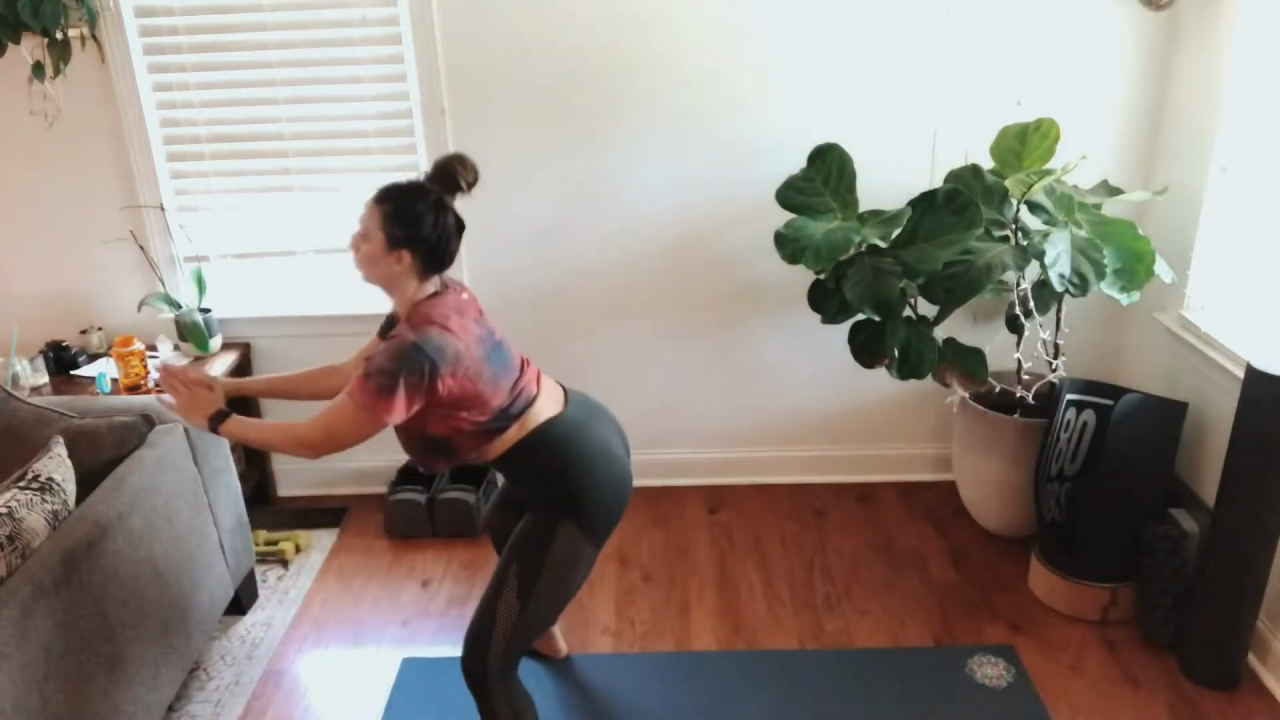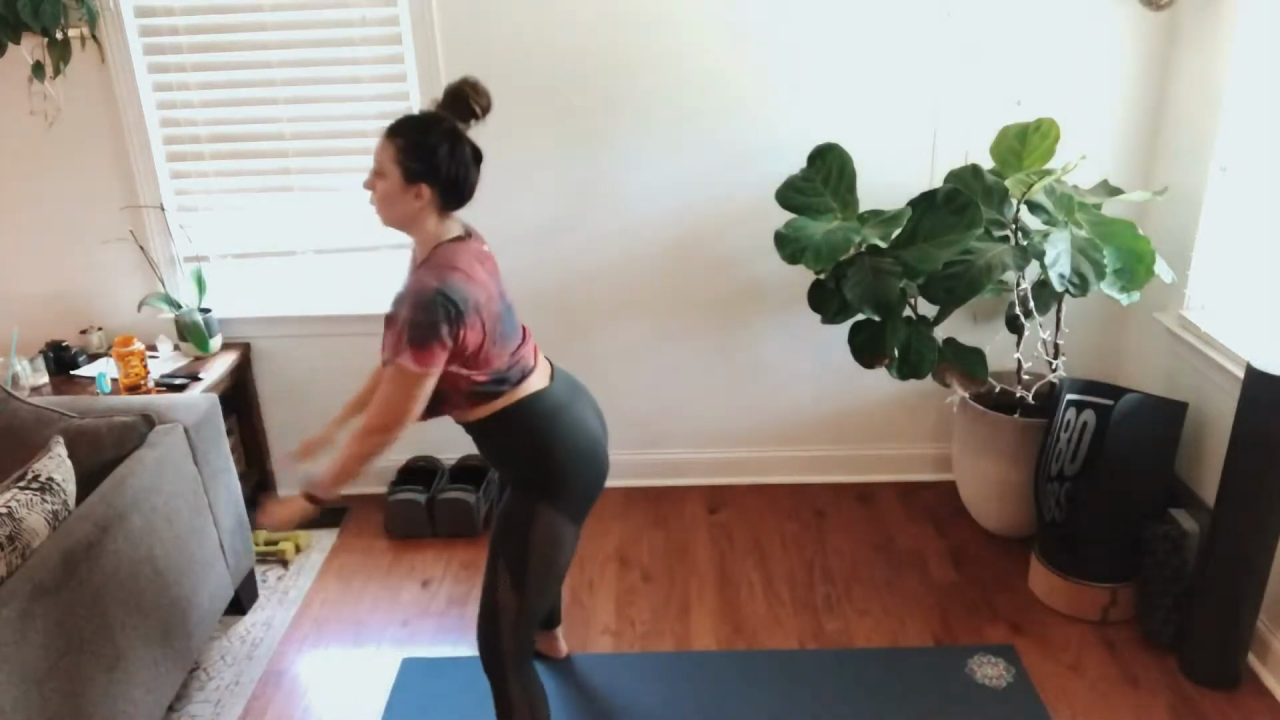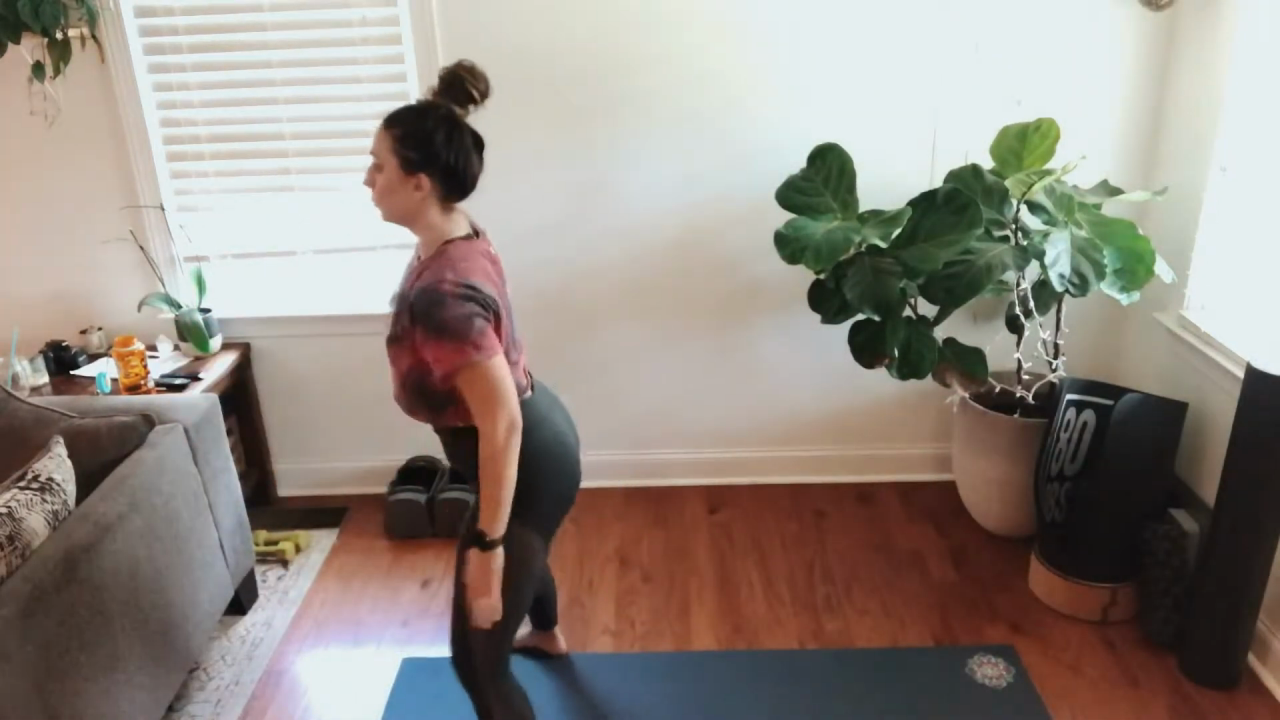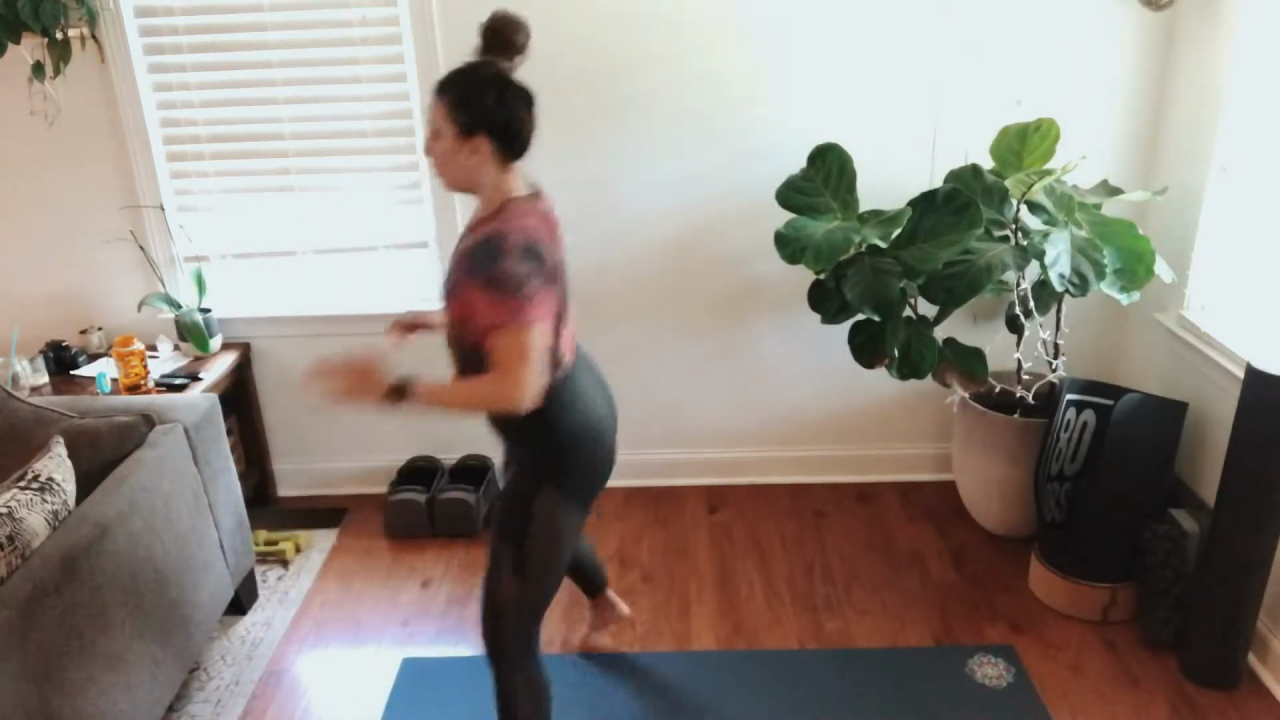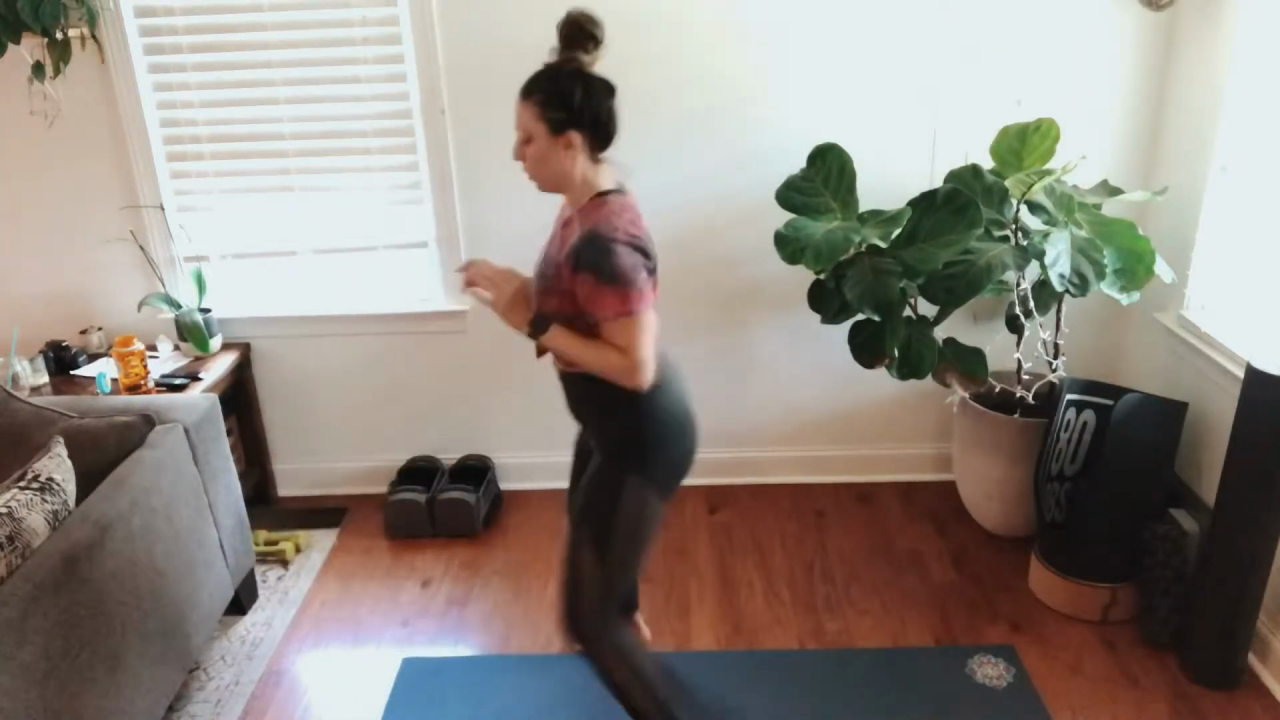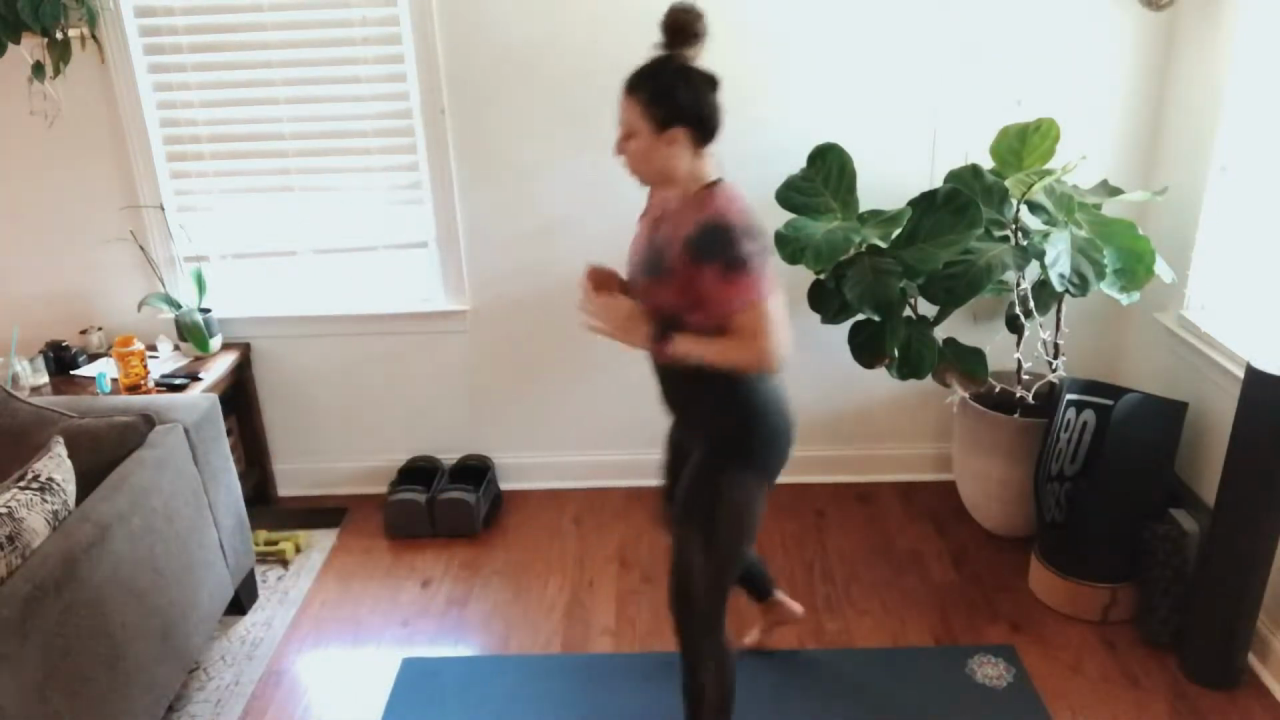
dt=0.4s
person 1, frame 1
left shoulder: (416, 349)
right shoulder: (438, 300)
left elbow: (314, 440)
right elbow: (349, 377)
left wrist: (217, 420)
right wrist: (234, 385)
left hip: (580, 481)
right hip: (584, 435)
left knee: (485, 662)
right knee: (504, 525)
right ankle: (543, 632)
person 1, frame 2
left shoulder: (434, 293)
right shoulder: (460, 245)
left elbow: (387, 426)
right elbow: (399, 359)
left wrist: (311, 496)
right wrist: (332, 426)
left hip: (553, 456)
right hip: (564, 419)
left knee: (500, 648)
right knee: (519, 543)
right ankle: (548, 634)
person 1, frame 3
left shoulder: (441, 292)
right shoulder: (461, 240)
left elbow: (501, 425)
left wrist: (485, 544)
left hip: (529, 464)
right hip: (543, 432)
left knee: (476, 657)
right knee: (521, 552)
right ankle: (547, 634)
person 1, frame 4
left shoulder: (503, 246)
right shoulder: (527, 207)
left elbow: (518, 391)
left wrist: (394, 388)
right wrist: (442, 320)
left hip: (555, 439)
right hip: (578, 408)
left knee: (508, 637)
right knee: (527, 514)
right ankle: (606, 602)
person 1, frame 5
left shoulder: (605, 239)
right shoulder: (587, 206)
left elbow: (636, 368)
left wrist: (533, 324)
right wrist: (521, 293)
left hip: (643, 436)
right hip: (612, 424)
left knee: (592, 624)
right knee: (591, 530)
right ankle: (629, 625)
person 1, frame 6
left shoulder: (721, 227)
right shoulder: (666, 200)
left elbow: (767, 351)
left wrist: (652, 336)
right wrist: (624, 293)
left hip: (739, 425)
right hip: (701, 414)
left knee: (694, 613)
right knee: (689, 517)
right ankle: (774, 602)
